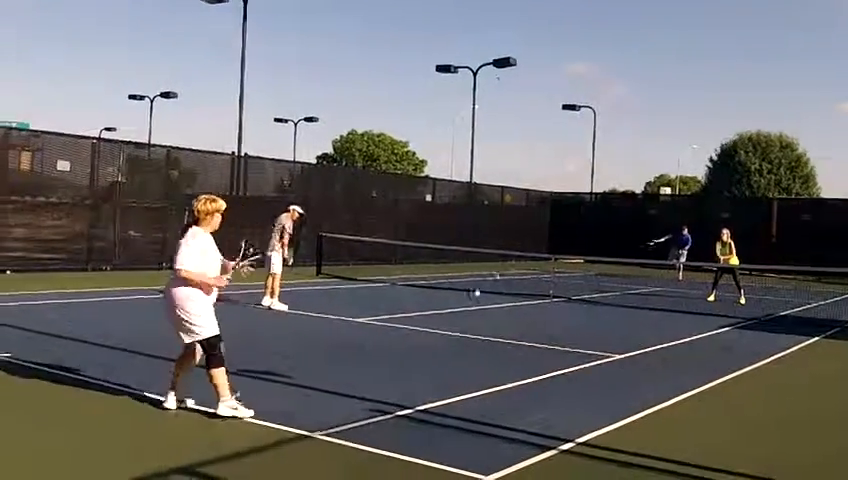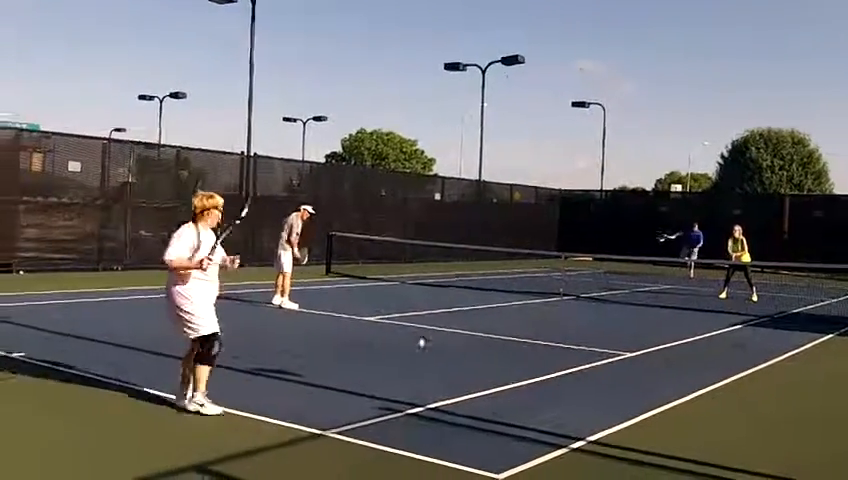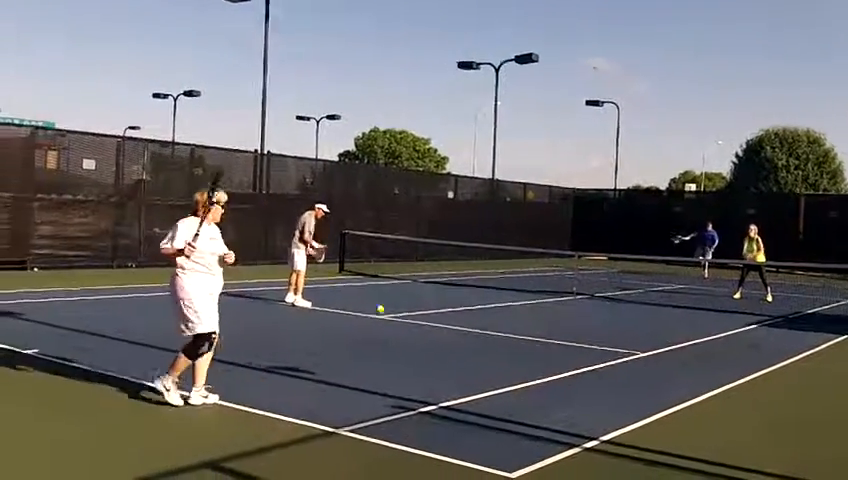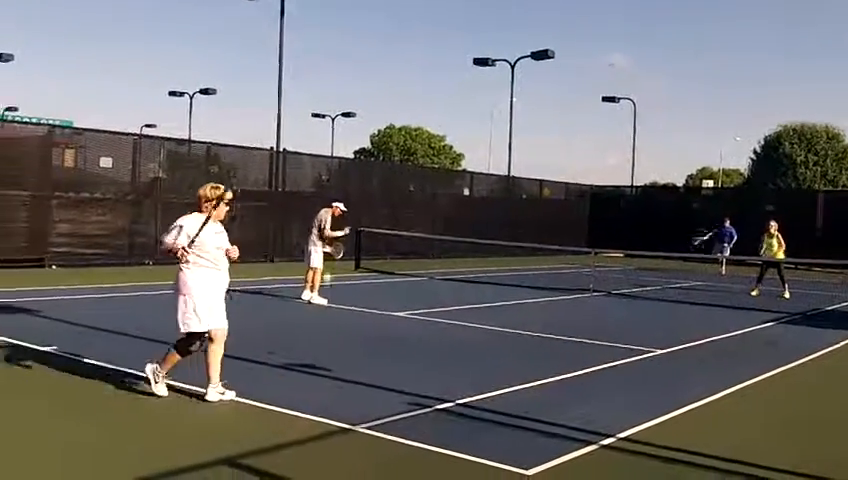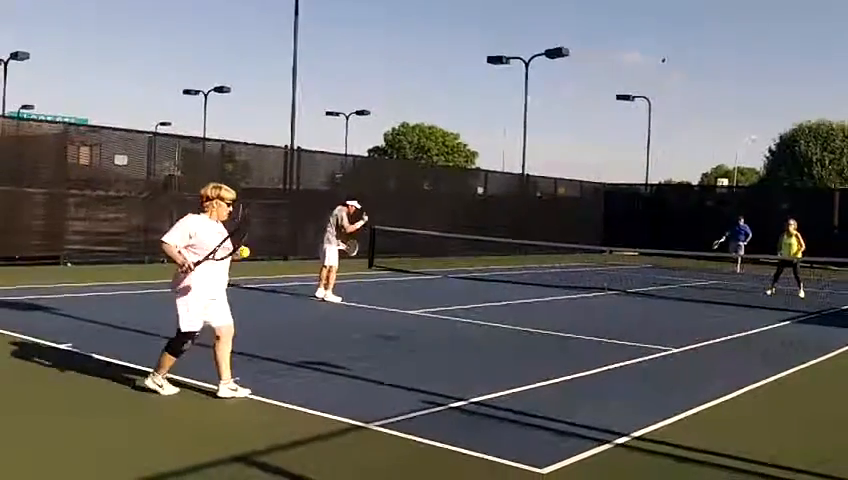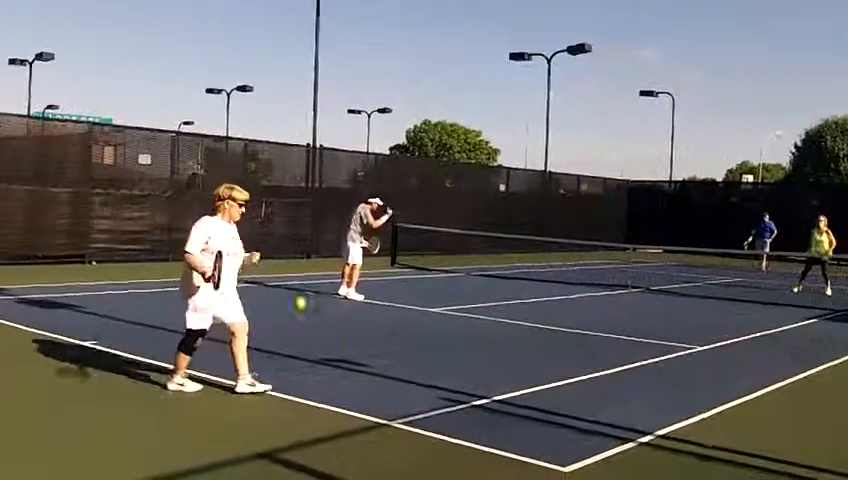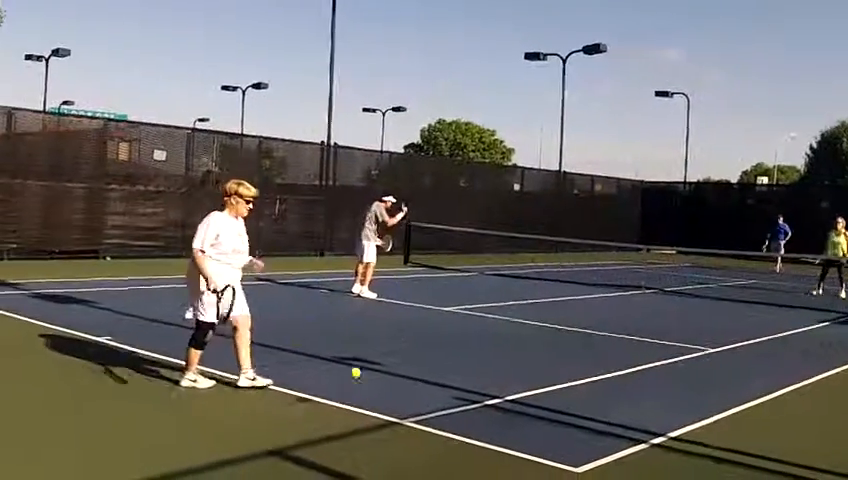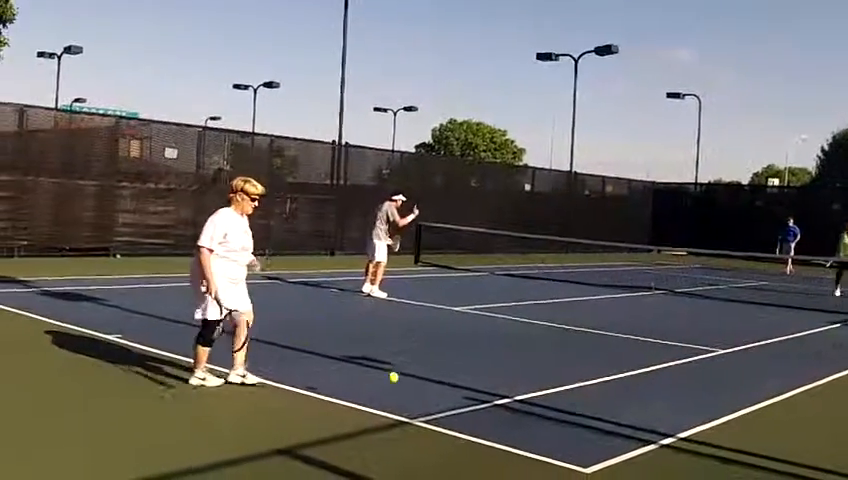
dt=0.1s
person 1, frame 1
left shoulder: (203, 237)
right shoulder: (193, 239)
left elbow: (217, 263)
right elbow: (182, 271)
left wrist: (231, 266)
right wrist: (210, 281)
left hip: (189, 299)
right hip: (190, 299)
left knee: (194, 348)
right knee: (213, 347)
left ankle: (172, 396)
right ankle: (226, 402)
person 1, frame 2
left shoulder: (208, 233)
right shoulder: (186, 233)
left elbow: (220, 258)
right elbow: (169, 261)
left wrist: (231, 261)
right wrist: (194, 264)
left hip: (202, 298)
right hip: (187, 296)
left knee: (200, 344)
right knee: (209, 341)
left ankle: (184, 396)
right ankle: (197, 397)
person 1, frame 3
left shoulder: (213, 230)
right shoulder: (186, 225)
left elbow: (219, 253)
right elbow: (164, 249)
left wrist: (227, 257)
right wrist: (180, 251)
left hip: (207, 293)
right hip: (192, 290)
left knee: (206, 339)
right knee: (205, 339)
left ankle: (198, 390)
right ankle: (168, 380)
person 1, frame 4
left shoulder: (219, 227)
right shoulder: (190, 221)
left elbow: (221, 256)
right elbow: (166, 241)
left wrist: (232, 253)
right wrist: (177, 250)
left hip: (214, 292)
right hip: (195, 288)
left knee: (219, 335)
right knee: (196, 338)
left ankle: (215, 388)
right ankle: (157, 371)
person 1, frame 5
left shoulder: (219, 227)
right shoulder: (192, 222)
right elbow: (166, 244)
left wrist: (234, 253)
right wrist: (181, 260)
left hip: (215, 290)
right hip: (193, 288)
left knee: (225, 332)
right knee: (186, 335)
left ankle: (226, 383)
right ankle: (157, 377)
person 1, frame 6
left shoulder: (231, 227)
right shoulder: (205, 225)
right elbow: (189, 255)
left wrist: (248, 258)
right wrist: (204, 272)
left hip: (225, 289)
right hip: (202, 288)
left knee: (240, 328)
right knee: (196, 333)
left ankle: (244, 380)
right ankle: (177, 378)
person 1, frame 7
left shoulder: (239, 222)
right shoulder: (214, 220)
right elbow: (197, 252)
left wrist: (251, 261)
right wrist: (208, 277)
left hip: (229, 282)
right hip: (208, 282)
left knee: (243, 322)
right knee: (206, 327)
left ankle: (246, 374)
right ankle: (189, 375)
person 1, frame 8
left shoulder: (243, 219)
right shoulder: (221, 218)
right elbow: (204, 250)
left wrist: (251, 260)
right wrist: (210, 280)
left hip: (234, 280)
right hip: (215, 279)
left knee: (245, 318)
right knee: (212, 324)
left ankle: (238, 370)
right ankle: (199, 373)
